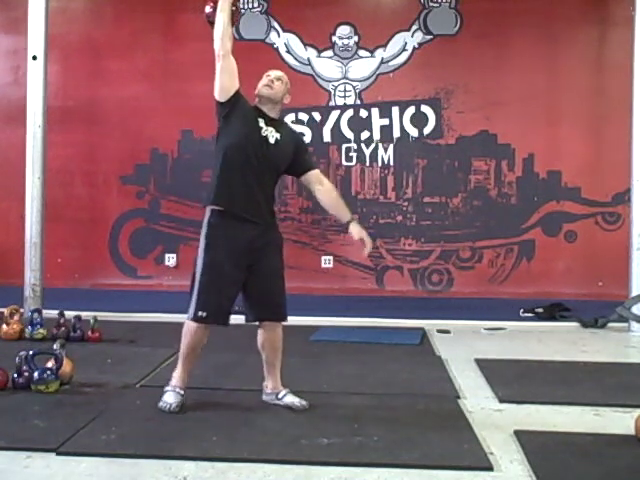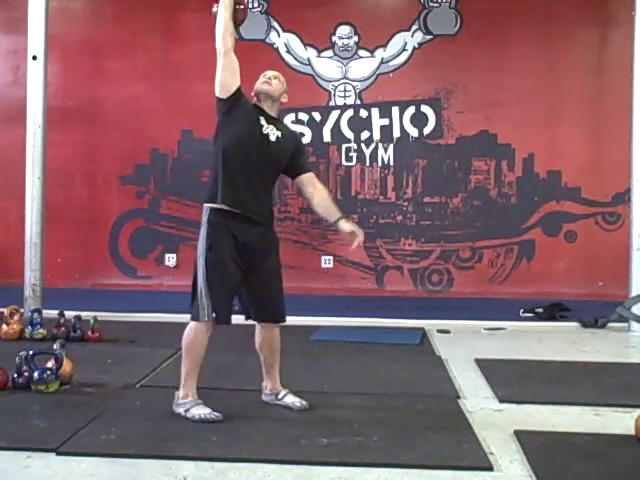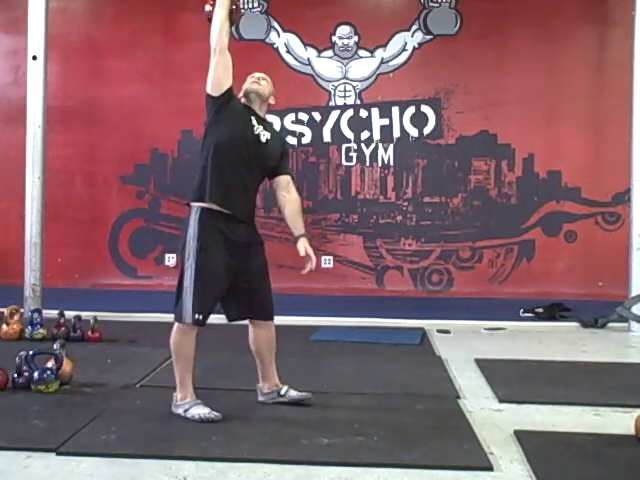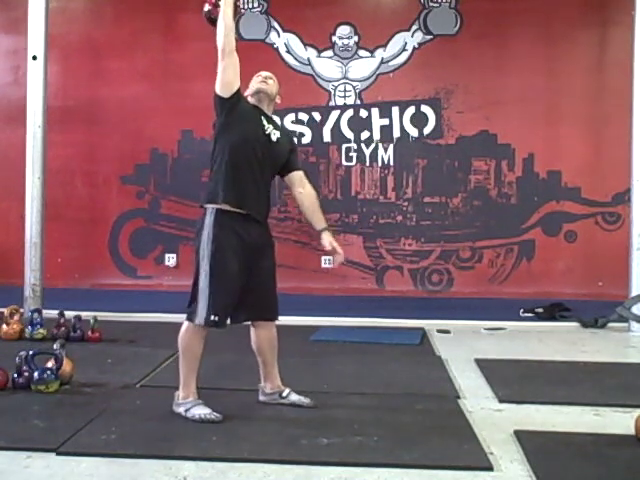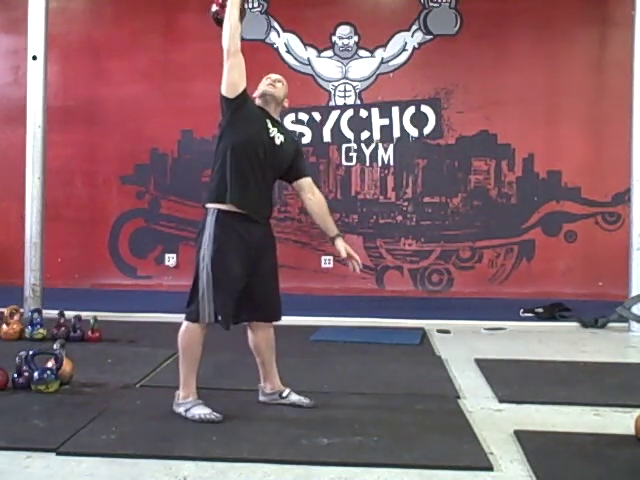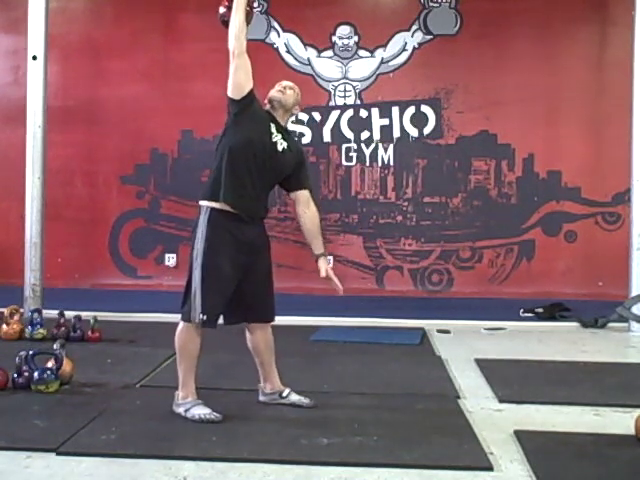
dt=0.3s
person 1, frame 1
left shoulder: (291, 139)
right shoulder: (235, 111)
left elbow: (319, 183)
right elbow: (223, 54)
left wrist: (350, 221)
left hip: (265, 232)
right hip: (223, 226)
left knee: (272, 315)
right knee: (203, 312)
left ankle: (273, 387)
right ankle: (178, 382)
person 1, frame 2
left shoulder: (289, 139)
right shoulder: (235, 108)
left elbow: (311, 186)
right elbow: (225, 51)
left wrist: (339, 221)
left hip: (262, 230)
right hip: (222, 223)
left knee: (270, 315)
right knee: (206, 313)
left ankle: (273, 387)
right ankle: (185, 396)
person 1, frame 3
left shoulder: (275, 141)
right shoulder: (224, 108)
left elbow: (286, 191)
right elbow: (220, 49)
left wrist: (301, 236)
left hip: (246, 230)
right hip: (209, 223)
left knee: (261, 312)
right knee: (191, 314)
left ankle: (270, 385)
right ankle: (183, 396)
person 1, frame 4
left shoulder: (282, 139)
right shoulder: (233, 109)
left elbow: (300, 186)
right elbow: (226, 51)
left wrist: (323, 230)
left hip: (258, 228)
right hip: (223, 223)
left knee: (263, 313)
right knee: (202, 313)
left ankle: (272, 386)
right ankle: (185, 396)
person 1, frame 5
left shoulder: (287, 143)
right shoulder: (239, 109)
left elbow: (309, 192)
right elbow: (232, 52)
left wrist: (336, 237)
left hip: (259, 230)
right hip: (224, 224)
left knee: (261, 314)
right knee: (201, 312)
left ankle: (271, 387)
right ankle: (186, 396)
person 1, frame 6
left shoulder: (292, 152)
right shoulder: (246, 111)
left elbow: (305, 206)
right elbow: (237, 53)
left wrist: (320, 256)
left hip: (253, 232)
right hip: (218, 223)
left knee: (259, 314)
right knee: (197, 313)
left ankle: (271, 387)
right ankle: (185, 396)
